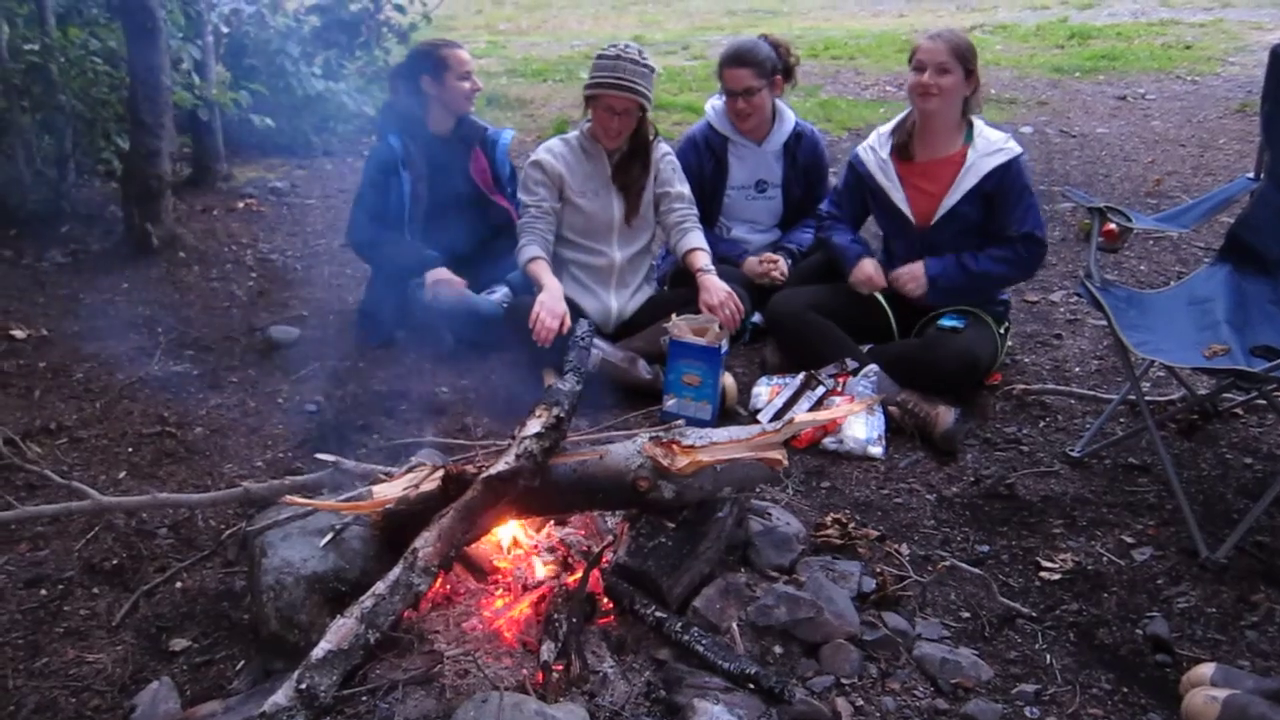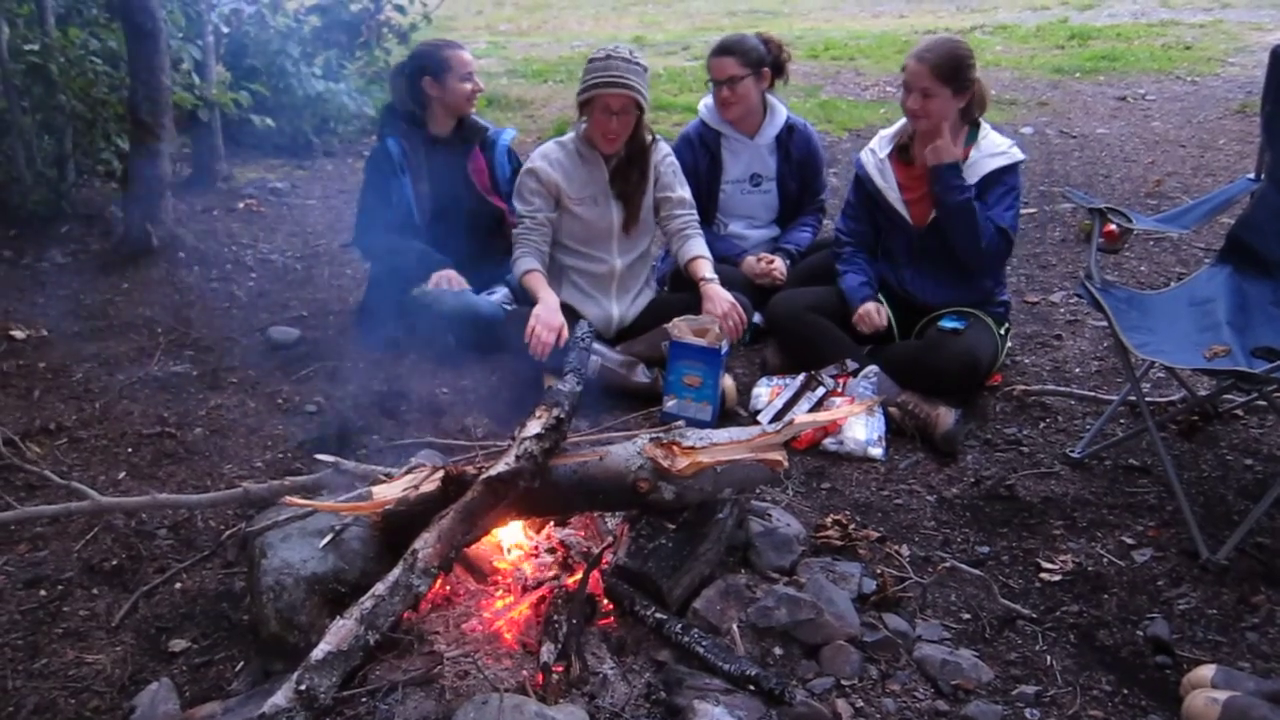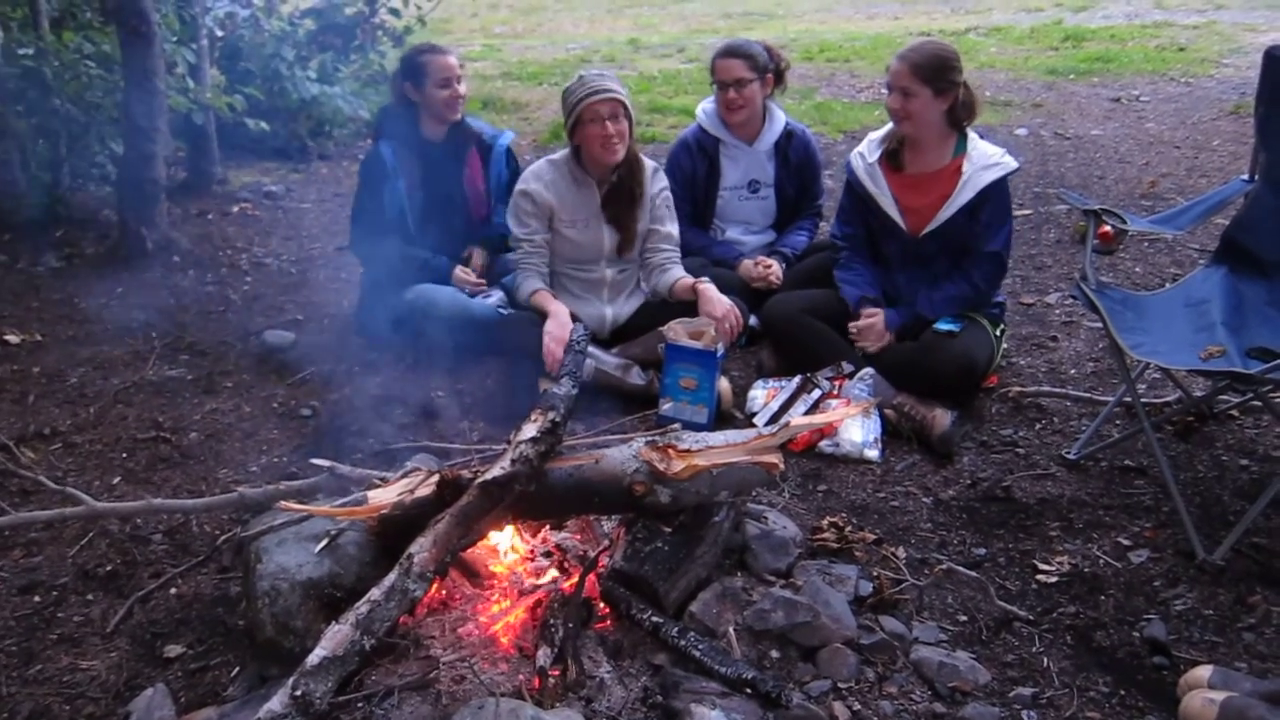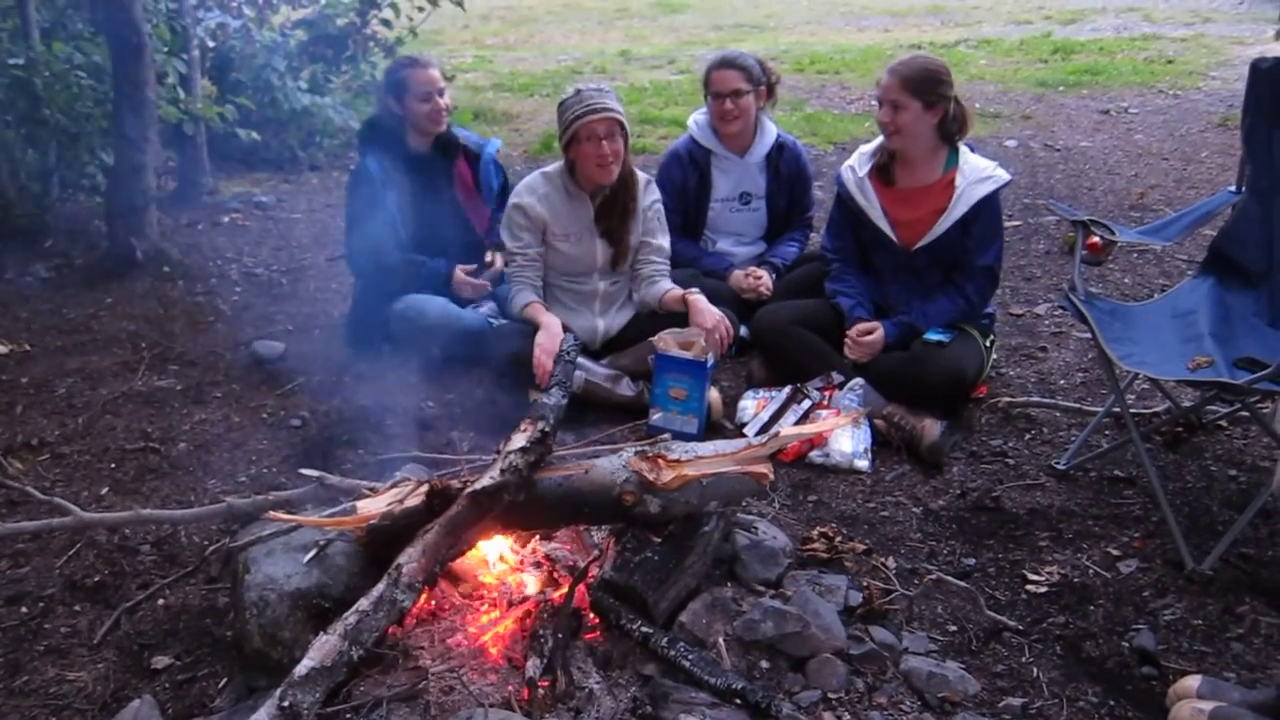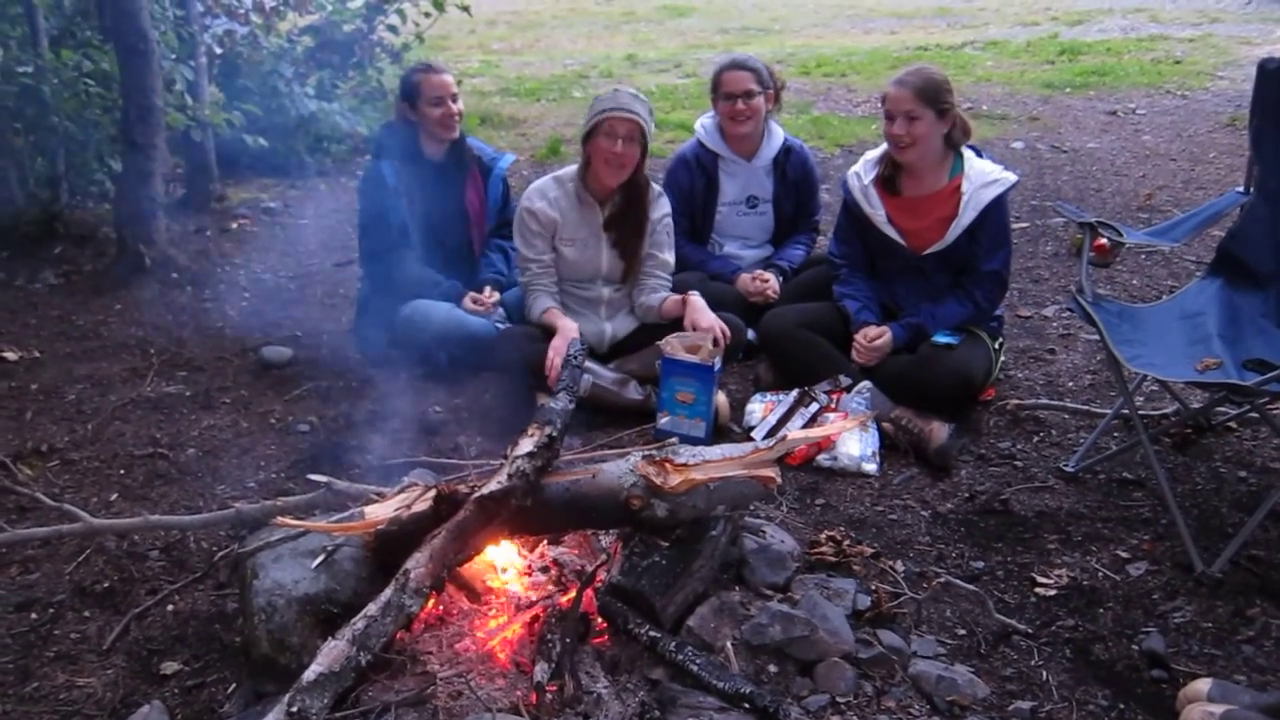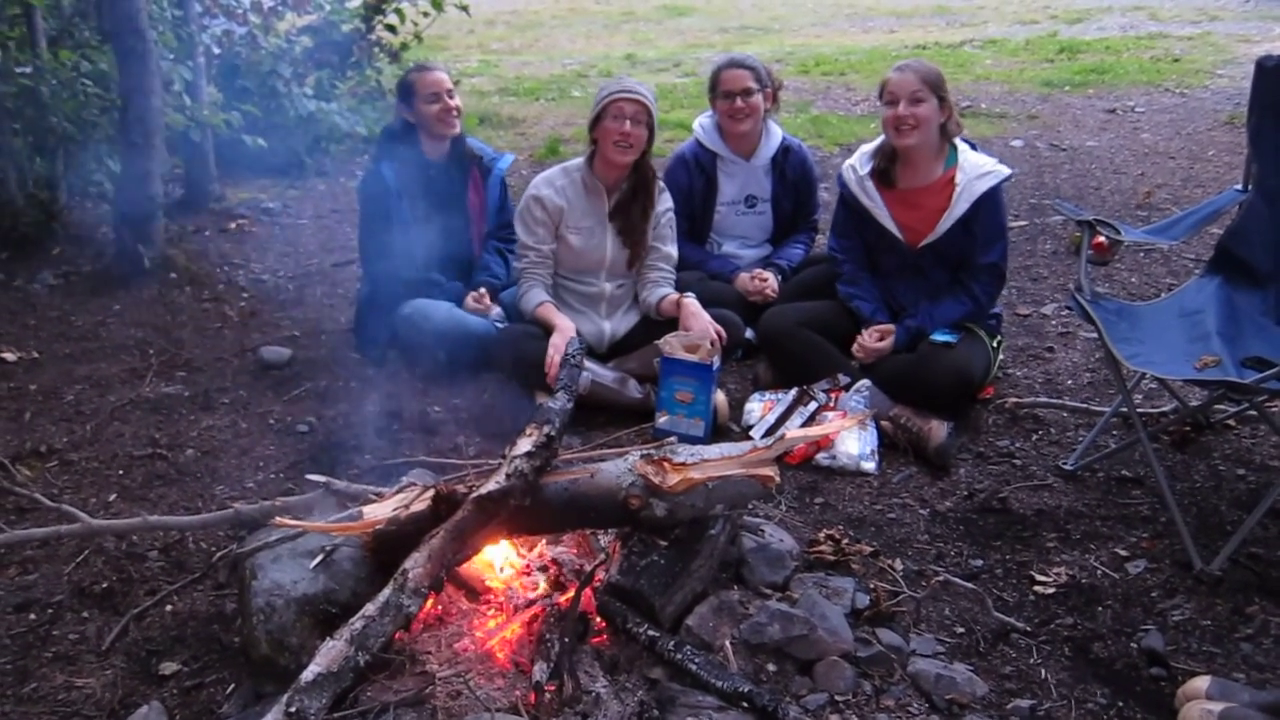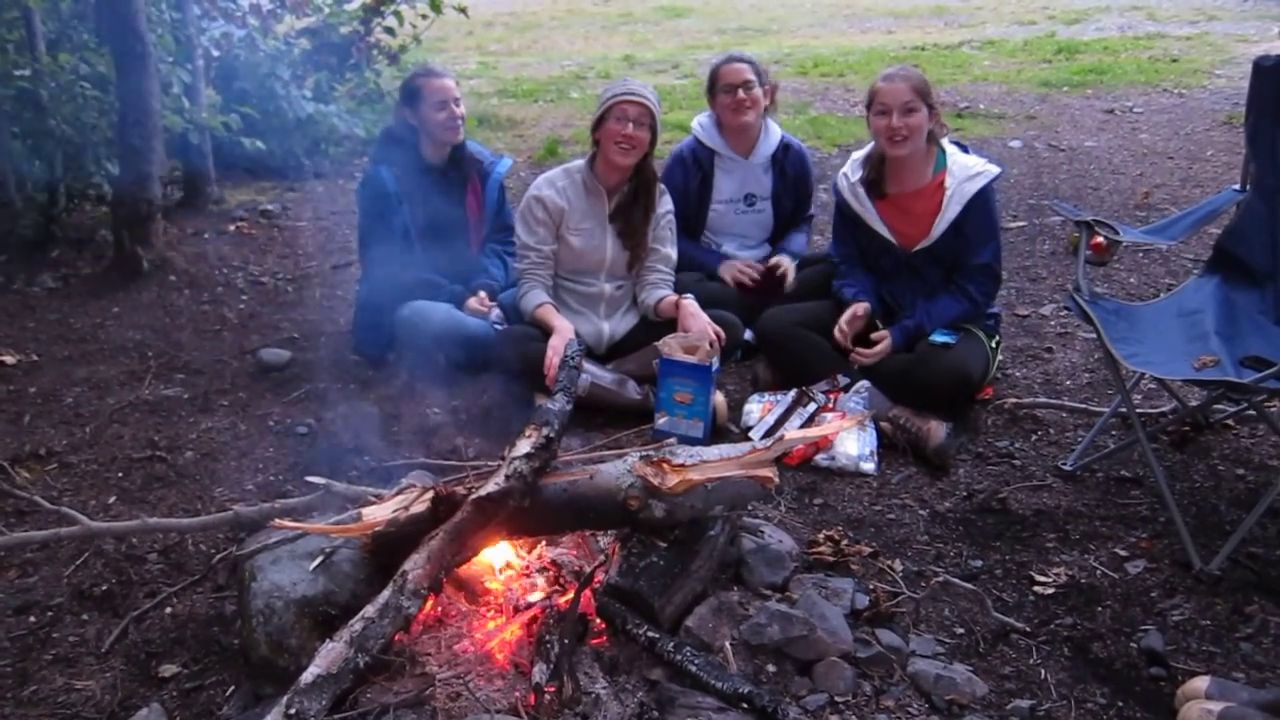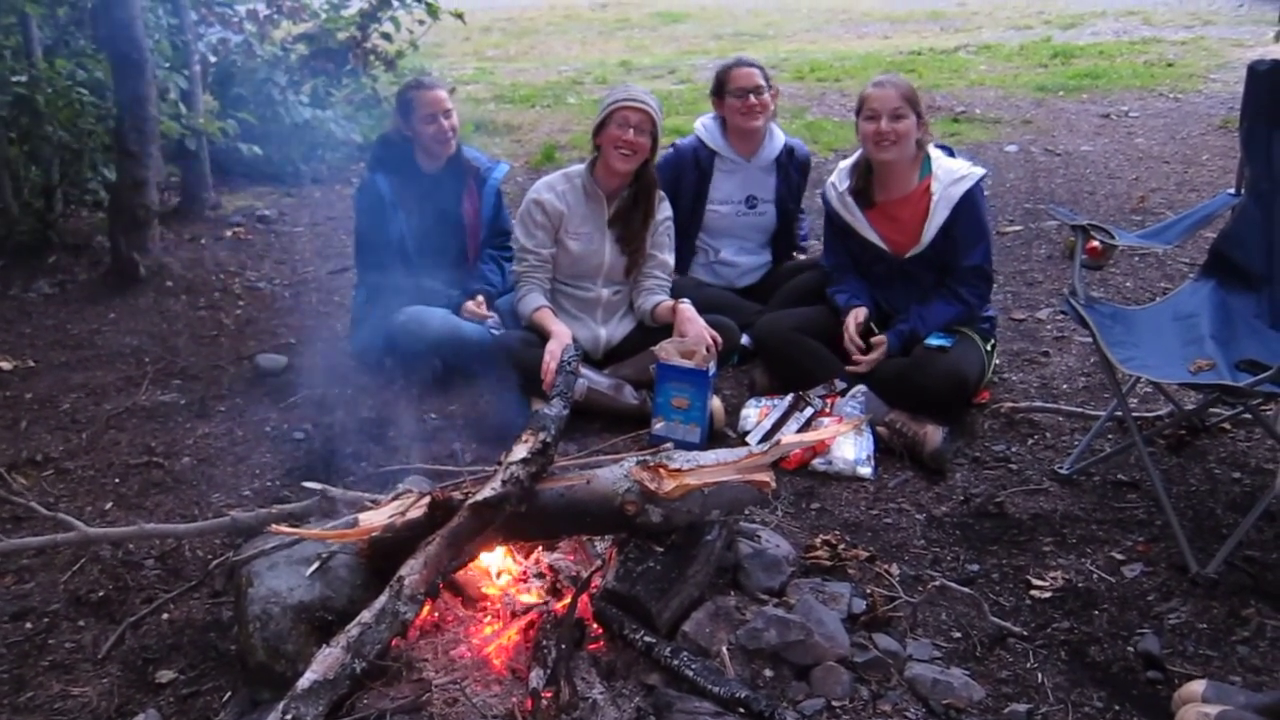
dt=0.5s
person 1, frame 1
left shoulder: (996, 161)
right shoulder: (878, 151)
left elbow: (1026, 254)
right elbow: (834, 217)
left wrist: (939, 271)
right wrist: (854, 257)
left hip: (965, 309)
right hip: (891, 299)
left knee: (958, 360)
right knee: (785, 308)
left ankle: (836, 361)
right ankle: (904, 400)
person 1, frame 2
left shoulder: (996, 162)
right shoulder: (880, 156)
left elbow: (986, 254)
right elbow: (853, 242)
left wrist: (949, 176)
right wrist: (862, 297)
left hip: (965, 309)
right hip: (890, 299)
left knee: (959, 360)
right knee: (785, 310)
left ankle: (838, 363)
right ankle: (902, 398)
person 1, frame 3
left shoulder: (983, 173)
right shoulder: (868, 160)
left elbow: (982, 274)
right elbow: (850, 248)
left wrist: (900, 320)
right wrist: (864, 309)
left hip: (956, 311)
right hip: (881, 304)
left knee: (957, 363)
right knee: (780, 313)
left ankle: (825, 366)
right ankle: (900, 403)
person 1, frame 4
left shoulder: (975, 186)
right shoulder: (859, 173)
left elbow: (974, 286)
right elbow: (841, 260)
left wrist: (896, 332)
right wrist: (858, 318)
left hip: (947, 322)
right hip: (870, 314)
left knee: (946, 374)
right knee: (769, 323)
left ankle: (824, 380)
right ankle: (887, 411)
person 1, frame 5
left shoulder: (983, 190)
right shoulder: (865, 180)
left elbow: (983, 289)
right elbow: (849, 265)
left wrist: (902, 334)
right wrist: (863, 323)
left hip: (956, 324)
right hip: (879, 316)
left knee: (952, 375)
right knee: (777, 327)
left ankle: (831, 382)
right ankle: (893, 413)
person 1, frame 6
left shoulder: (977, 182)
right shoulder: (861, 173)
left elbow: (982, 283)
right elbow: (849, 261)
left wrist: (906, 334)
right wrist: (874, 322)
left hip: (954, 322)
right hip: (877, 315)
left knee: (952, 374)
right knee: (777, 326)
left ankle: (826, 378)
right ankle: (895, 413)
person 1, frame 7
left shoulder: (968, 184)
right shoulder: (854, 181)
left elbow: (978, 284)
right elbow: (849, 262)
left wrist: (902, 335)
right wrist: (859, 303)
left hip: (952, 322)
right hip: (878, 314)
left knee: (950, 374)
right knee: (774, 326)
left ankle: (826, 379)
right ankle: (893, 413)
person 1, frame 8
left shoulder: (957, 188)
right shoulder: (843, 189)
left elbow: (970, 286)
right elbow: (841, 270)
left wrist: (899, 339)
right wrist: (854, 308)
left hip: (948, 325)
right hip: (872, 320)
left knee: (947, 377)
right knee: (771, 333)
left ankle: (825, 382)
right ankle: (891, 418)
person 2, frame 1
left shoulder: (657, 156)
right shoulder: (552, 158)
left elbow: (682, 222)
right elbow: (533, 237)
left wrist: (705, 274)
right wrist: (551, 288)
left hip: (637, 306)
right hip: (575, 308)
left knee: (732, 301)
right knee: (523, 316)
right ankle: (651, 373)
person 2, frame 2
left shoulder: (656, 156)
right shoulder: (548, 164)
left elbow: (684, 228)
right elbow: (528, 248)
left wrist: (709, 283)
right wrist: (547, 300)
left hip: (639, 309)
right hip: (573, 313)
left knee: (735, 310)
right knee: (521, 329)
right ankle: (651, 377)
person 2, frame 3
left shoulder: (650, 177)
right shoulder: (538, 183)
left elbow: (662, 265)
right elbow: (529, 272)
left wrist: (701, 288)
right wrist: (555, 310)
left hip: (631, 316)
right hip: (569, 318)
left knee: (727, 315)
left ankle: (589, 367)
right ankle: (648, 379)
person 2, frame 4
left shoulder: (643, 190)
right shoulder: (532, 196)
left elbow: (651, 278)
right elbow: (522, 284)
left wrist: (691, 298)
right wrist: (547, 322)
left hip: (622, 328)
right hip: (561, 332)
left knee: (719, 326)
right knee: (507, 342)
left ankle: (577, 378)
right ankle: (635, 390)
person 2, frame 5
left shoulder: (653, 201)
right shoulder: (543, 199)
left elbow: (650, 293)
right elbow: (539, 291)
left wrist: (689, 301)
right wrist: (564, 325)
left hip: (629, 335)
right hip: (568, 335)
left knee: (729, 331)
right knee: (512, 344)
left ankle: (584, 383)
right ankle: (651, 396)
person 2, frame 6
left shoulder: (656, 196)
right shoulder: (548, 190)
left elbow: (655, 283)
right elbow: (532, 282)
left wrist: (685, 303)
right wrist: (561, 325)
left hip: (629, 334)
right hip: (568, 334)
left knee: (726, 328)
right knee: (512, 344)
left ankle: (584, 381)
right ankle: (648, 394)
person 2, frame 7
left shoulder: (657, 199)
right shoulder: (550, 191)
left elbow: (653, 285)
right elbow: (532, 284)
left wrist: (683, 304)
right wrist: (560, 326)
left hip: (628, 335)
right hip: (567, 335)
left knee: (725, 329)
right knee: (511, 344)
left ankle: (579, 383)
right ankle: (651, 396)
person 2, frame 8
left shoulder: (656, 205)
right shoulder: (549, 195)
left elbow: (650, 291)
right elbow: (530, 286)
left wrist: (681, 309)
right wrist: (557, 331)
left hip: (625, 340)
right hip: (564, 339)
left knee: (723, 334)
right knee: (508, 349)
left ankle: (574, 387)
right ankle: (645, 400)
person 3, frame 1
left shoulder: (485, 141)
right shoulder: (393, 153)
left elbow: (515, 207)
right elbow: (364, 232)
right wrist: (423, 266)
left hip: (492, 269)
right hip: (429, 279)
right knee: (440, 304)
person 3, frame 2
left shoulder: (488, 141)
right shoulder: (392, 155)
right elbow: (372, 235)
right wrist: (431, 266)
left hip: (492, 270)
right hip: (433, 278)
right knee: (439, 303)
person 3, frame 3
left shoulder: (484, 142)
right shoulder: (385, 160)
right elbow: (368, 242)
left wrist: (487, 245)
right wrist: (441, 271)
left hip: (477, 267)
right hip: (417, 279)
right knee: (425, 305)
person 3, frame 4
left shoulder: (470, 151)
right shoulder: (372, 173)
left elbow: (508, 208)
right elbow: (364, 257)
left wrist: (500, 247)
right wrist: (440, 274)
left hip: (474, 277)
right hip: (409, 291)
right knee: (414, 315)
person 3, frame 5
left shoulder: (483, 163)
right shoulder: (383, 177)
left elbow: (505, 232)
right elbow: (380, 261)
left wrist: (493, 282)
right wrist: (452, 295)
left hip: (479, 291)
right hip: (415, 299)
right knee: (419, 321)
person 3, frame 6
left shoulder: (484, 163)
right shoulder: (384, 177)
left elbow: (504, 234)
right elbow: (381, 262)
left wrist: (487, 285)
right wrist: (454, 296)
left hip: (478, 293)
right hip: (413, 299)
right knee: (419, 320)
person 3, frame 7
left shoulder: (483, 166)
right shoulder: (383, 181)
left elbow: (502, 237)
right elbow: (384, 266)
left wrist: (485, 288)
right wrist: (456, 299)
left hip: (476, 295)
right hip: (413, 302)
right knee: (418, 322)
person 3, frame 8
left shoulder: (479, 171)
right shoulder: (379, 187)
left elbow: (498, 243)
right elbow: (380, 274)
left wrist: (482, 293)
right wrist: (452, 304)
left hip: (472, 301)
right hip: (407, 308)
right knee: (413, 327)
person 4, frame 1
left shoulder: (806, 141)
right shoulder: (698, 142)
left elbow: (814, 214)
left wrist: (786, 257)
right wrist: (741, 261)
left hip: (777, 261)
right hip: (718, 263)
person 4, frame 2
left shoulder: (799, 136)
right shoulder: (693, 140)
left elbow: (811, 210)
left wrist: (784, 257)
right wrist: (739, 260)
left hip: (777, 258)
right hip: (718, 261)
right knee: (687, 273)
left ankle: (759, 315)
person 4, frame 3
left shoulder: (797, 141)
right shoulder: (691, 146)
left elbow: (808, 214)
right elbow: (679, 226)
left wrist: (780, 260)
right wrist: (736, 263)
left hip: (774, 260)
right hip: (718, 263)
right knee: (688, 272)
person 4, frame 4
left shoulder: (789, 153)
right shoulder: (681, 157)
left elbow: (799, 226)
right elbow: (669, 236)
left wrist: (770, 270)
right wrist: (726, 274)
left hip: (765, 271)
right hip: (708, 274)
right knee: (677, 284)
left ankle: (744, 324)
person 4, frame 5
left shoulder: (795, 156)
right shoulder: (689, 161)
left elbow: (805, 229)
right elbow: (676, 240)
left wrist: (777, 273)
right wrist: (734, 277)
left hip: (773, 274)
right hip: (716, 277)
right knee: (683, 286)
left ankle: (754, 327)
person 4, frame 6
left shoulder: (793, 155)
right shoulder: (688, 160)
left elbow: (805, 228)
right elbow: (675, 240)
left wrist: (776, 272)
right wrist: (733, 276)
left hip: (771, 275)
right hip: (714, 277)
right knee: (683, 286)
left ankle: (752, 327)
person 4, frame 7
left shoulder: (791, 154)
right shoulder: (688, 158)
left elbow: (800, 220)
left wrist: (788, 255)
right wrist: (718, 264)
left hip: (770, 275)
right hip: (710, 280)
left knee: (834, 269)
right knee: (679, 288)
person 4, frame 8
left shoulder: (793, 155)
right shoulder: (687, 157)
left wrist: (796, 251)
left hip: (765, 281)
right hip: (704, 285)
right knee: (675, 294)
left ankle: (752, 333)
